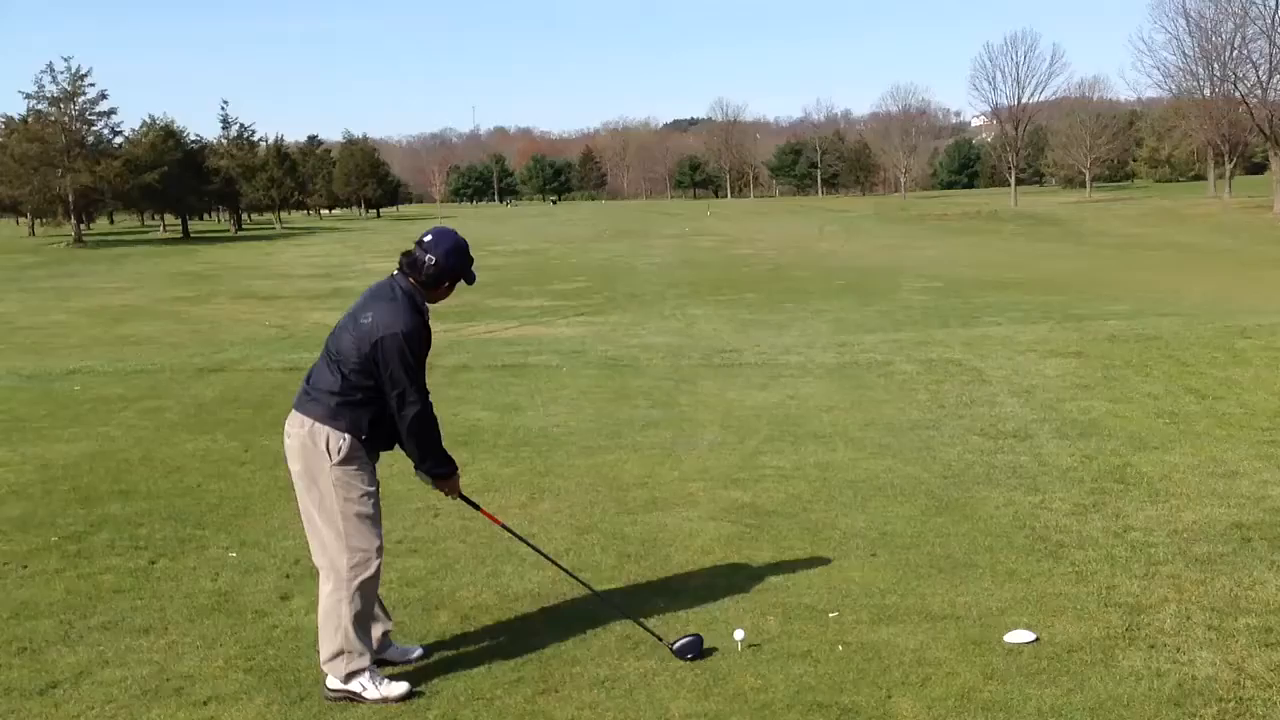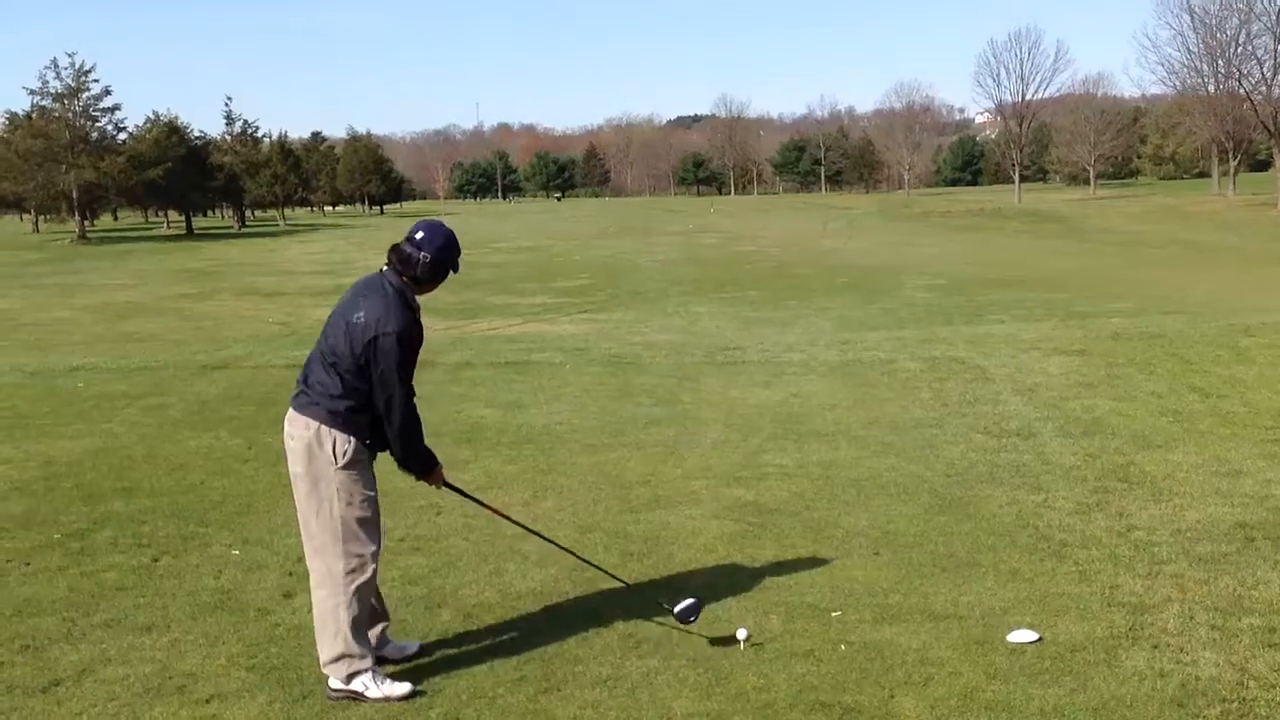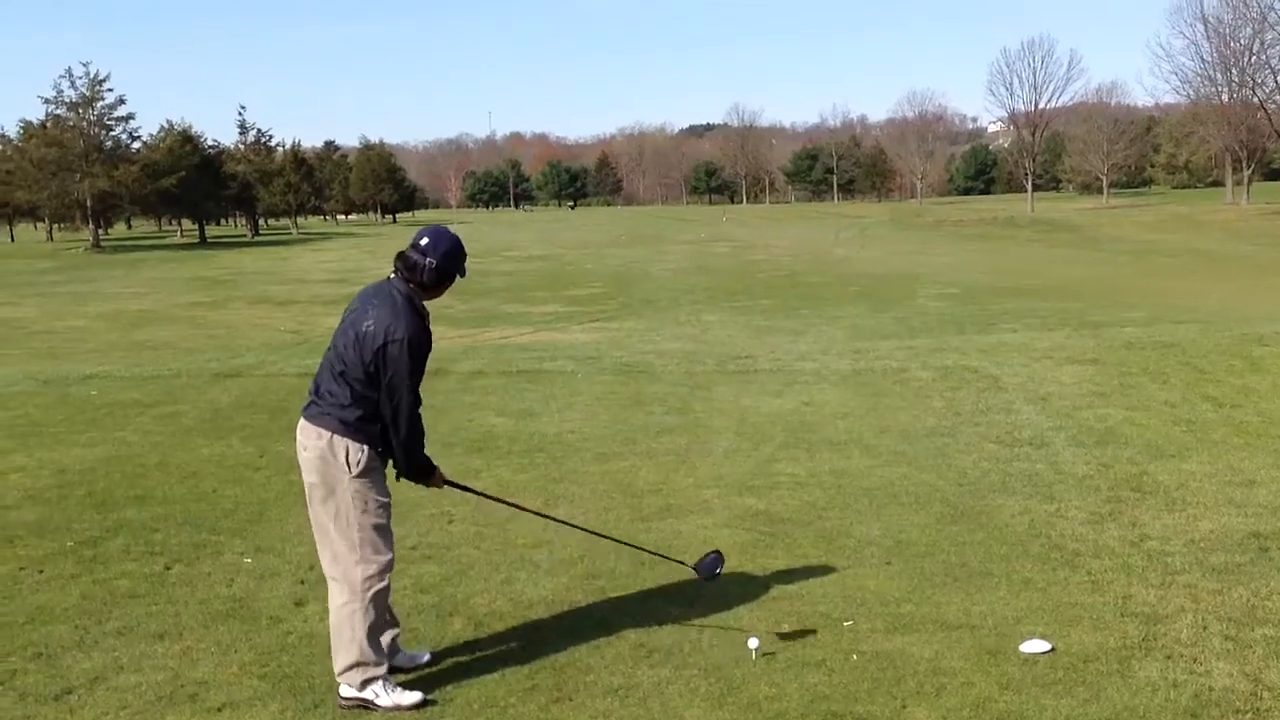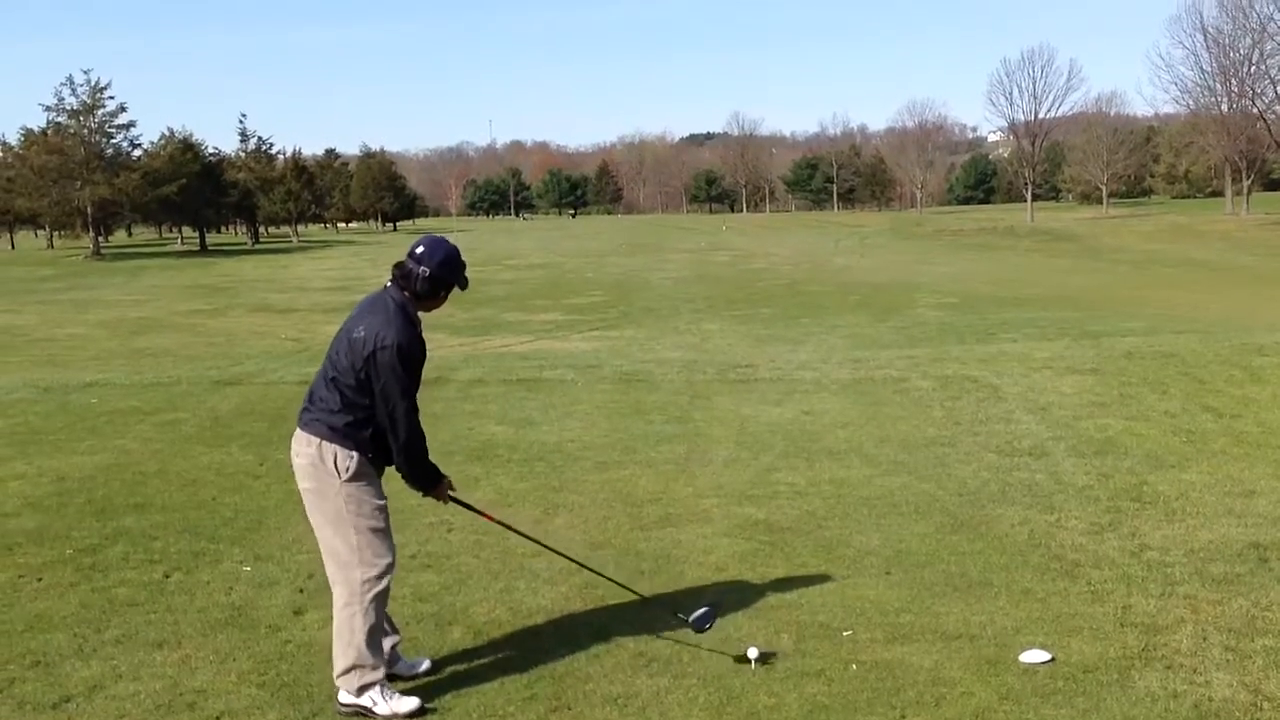
dt=0.4s
person 1, frame 1
left shoulder: (389, 294)
right shoulder: (400, 324)
left elbow: (395, 398)
right elbow: (410, 405)
left wrist: (430, 462)
right wrist: (440, 468)
left hip: (334, 430)
right hip: (329, 438)
left knee: (362, 546)
right knee: (352, 552)
left ankle: (371, 639)
right ankle: (347, 671)
person 1, frame 2
left shoulder: (373, 287)
right shoulder: (393, 321)
right elbow: (394, 403)
left wrist: (412, 458)
right wrist: (422, 463)
left hip: (319, 424)
right hip: (331, 438)
left knee: (358, 547)
right knee: (345, 556)
left ankle: (369, 638)
right ankle: (349, 671)
person 1, frame 3
left shoulder: (377, 295)
right shoulder: (403, 327)
right elbow: (400, 409)
right wrist: (419, 468)
left hip: (325, 430)
right hip: (345, 445)
left knee: (367, 555)
right knee: (362, 562)
left ankle: (381, 646)
right ankle: (360, 679)
person 1, frame 4
left shoulder: (382, 305)
right shoulder: (394, 335)
right elbow: (398, 418)
left wrist: (420, 471)
right wrist: (426, 478)
left hip: (334, 443)
right hip: (335, 454)
left knee: (368, 560)
right knee: (366, 566)
left ankle: (380, 654)
